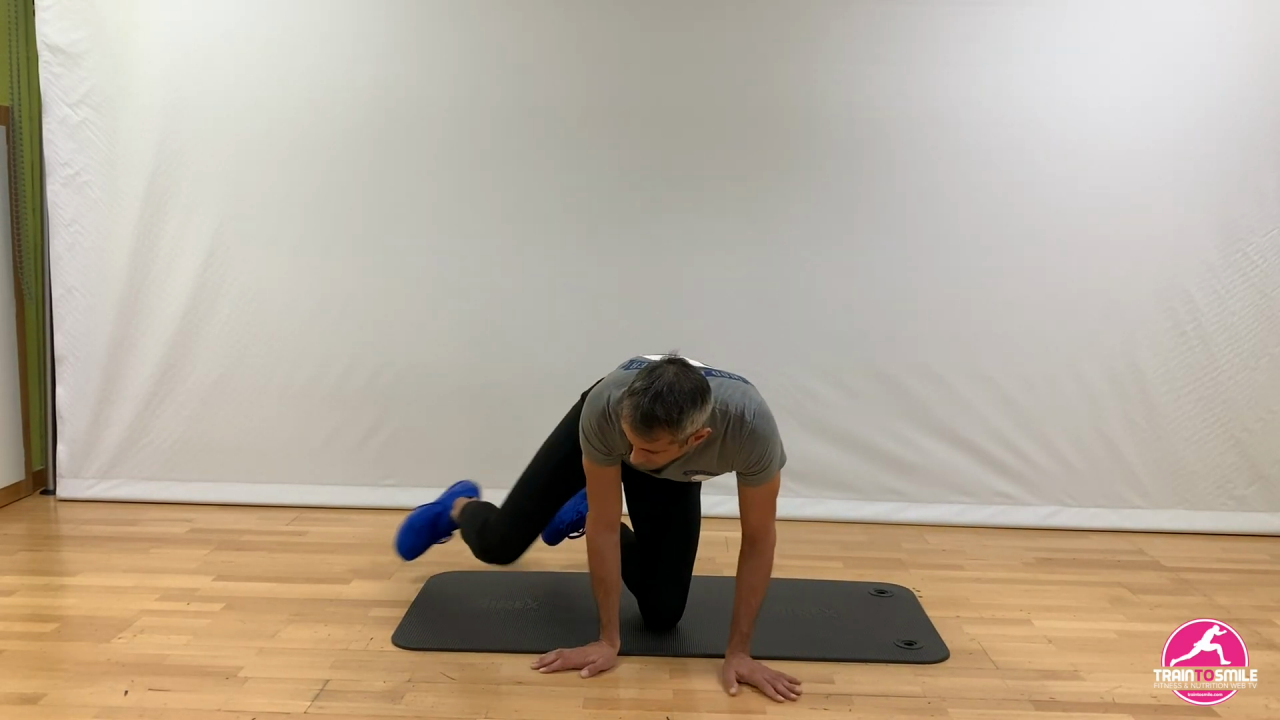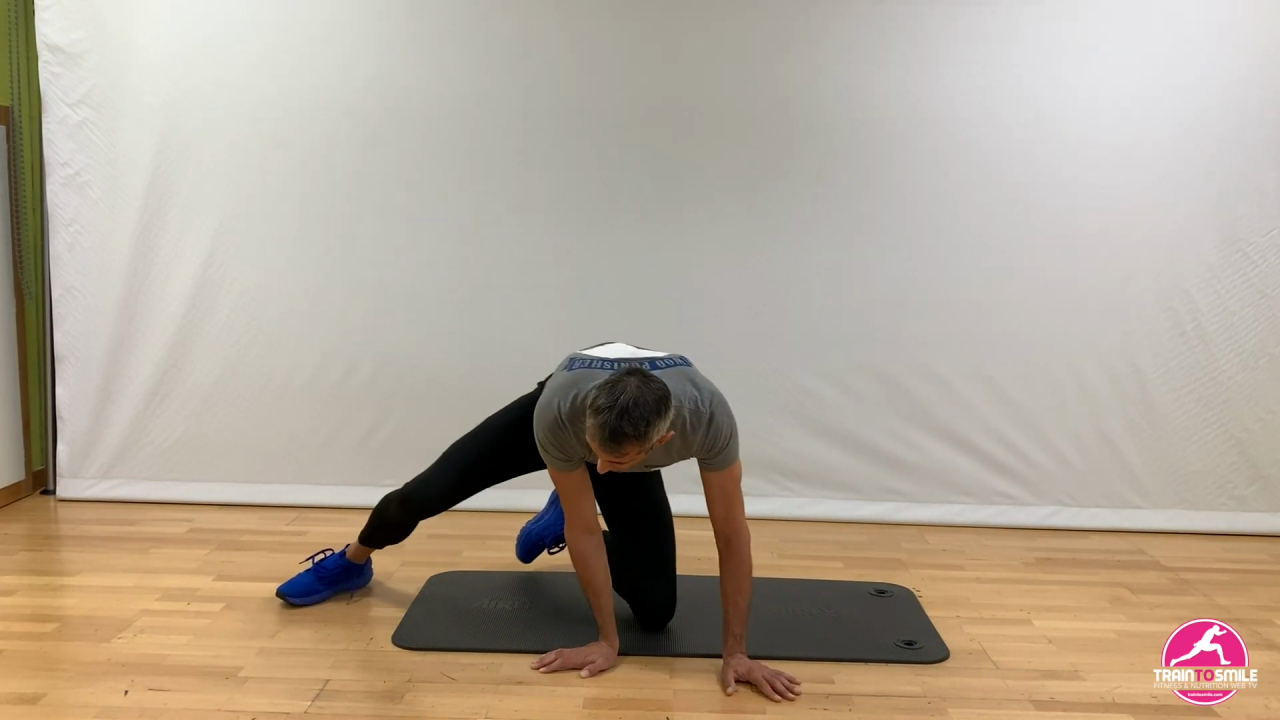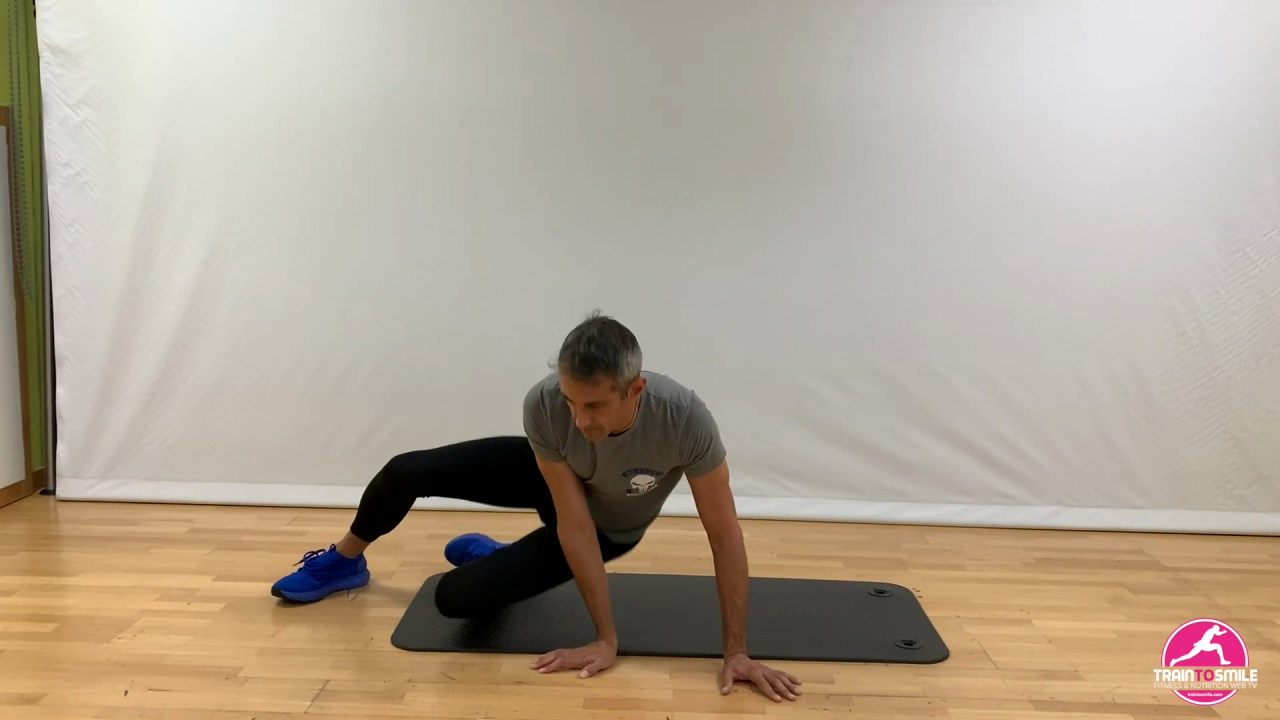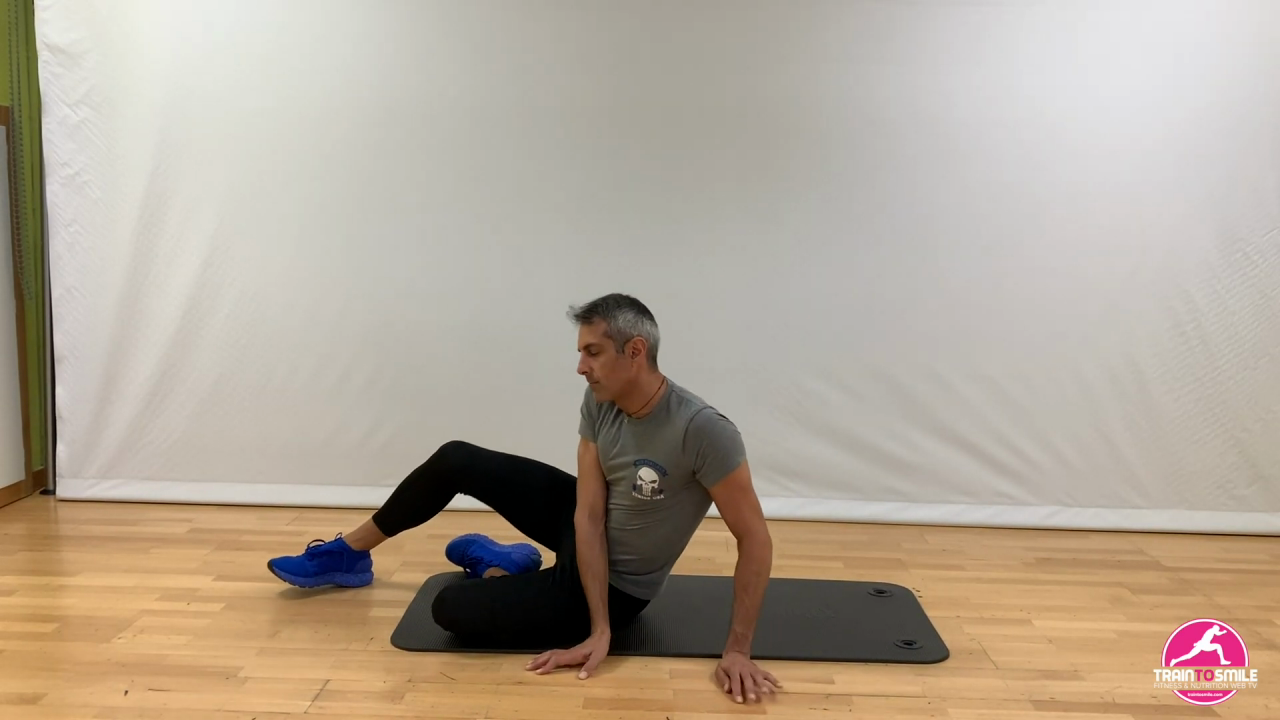
dt=0.4s
person 1, frame 1
left shoulder: (752, 429)
right shoulder: (607, 407)
left elbow: (758, 539)
right elbow: (603, 526)
left wrist: (738, 653)
right wrist: (607, 641)
right hip: (614, 424)
left knee: (662, 613)
right knee: (499, 543)
left ankle: (585, 512)
right ankle: (460, 508)
person 1, frame 2
left shoulder: (706, 414)
right shoulder: (558, 412)
left elbow: (731, 536)
right elbow: (584, 530)
left wrist: (736, 653)
right wrist: (607, 641)
left hip: (637, 471)
right hip: (565, 411)
left knee: (657, 610)
right knee: (421, 496)
left ankle: (561, 521)
right ankle: (350, 562)
person 1, frame 3
left shoulder: (685, 418)
right shoulder: (543, 405)
left elbow: (724, 536)
right elbow: (575, 526)
left wrist: (736, 652)
right wrist: (605, 640)
left hip: (612, 524)
right hip: (554, 482)
left knee: (458, 595)
right knee: (403, 473)
left ankle: (485, 555)
right ankle: (344, 561)
person 1, frame 4
left shoulder: (704, 431)
right shoulder: (600, 402)
left elbow: (755, 541)
right elbow: (590, 513)
left wrist: (737, 651)
right wrist: (599, 632)
left hip: (621, 585)
right hip: (583, 528)
left knee: (451, 608)
right knee: (455, 461)
left ankle: (503, 569)
right ankle: (348, 554)
